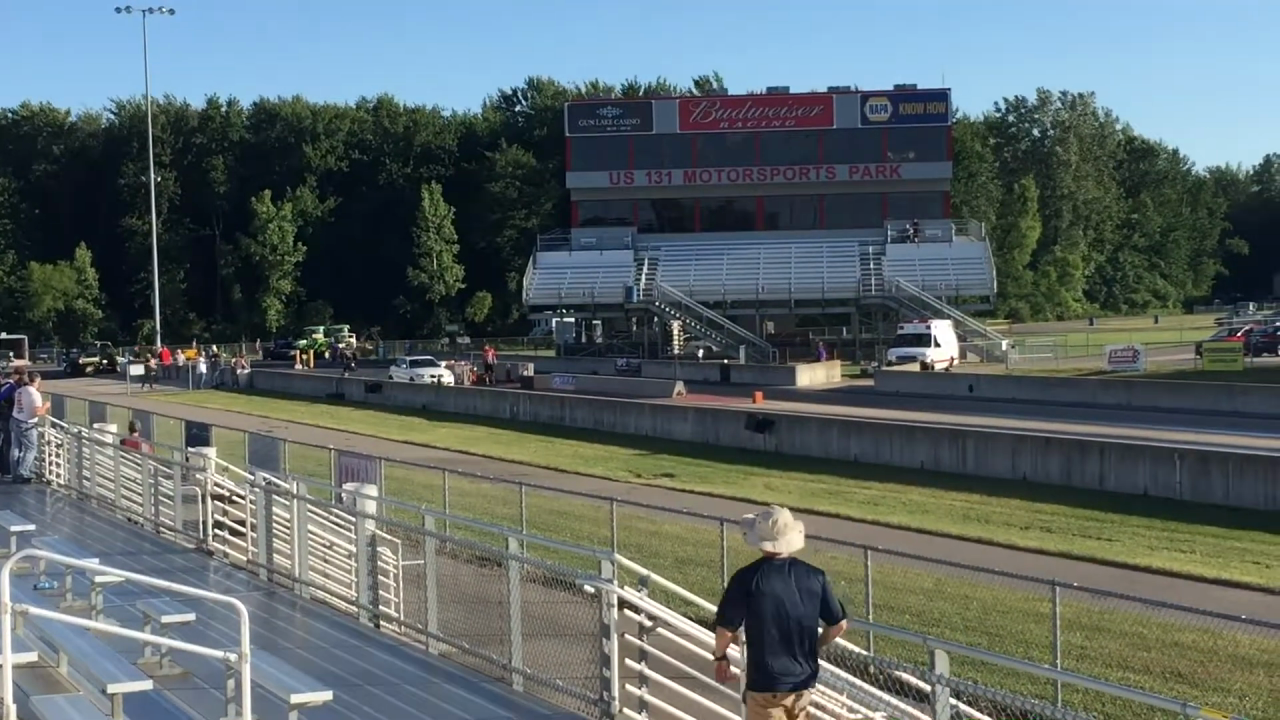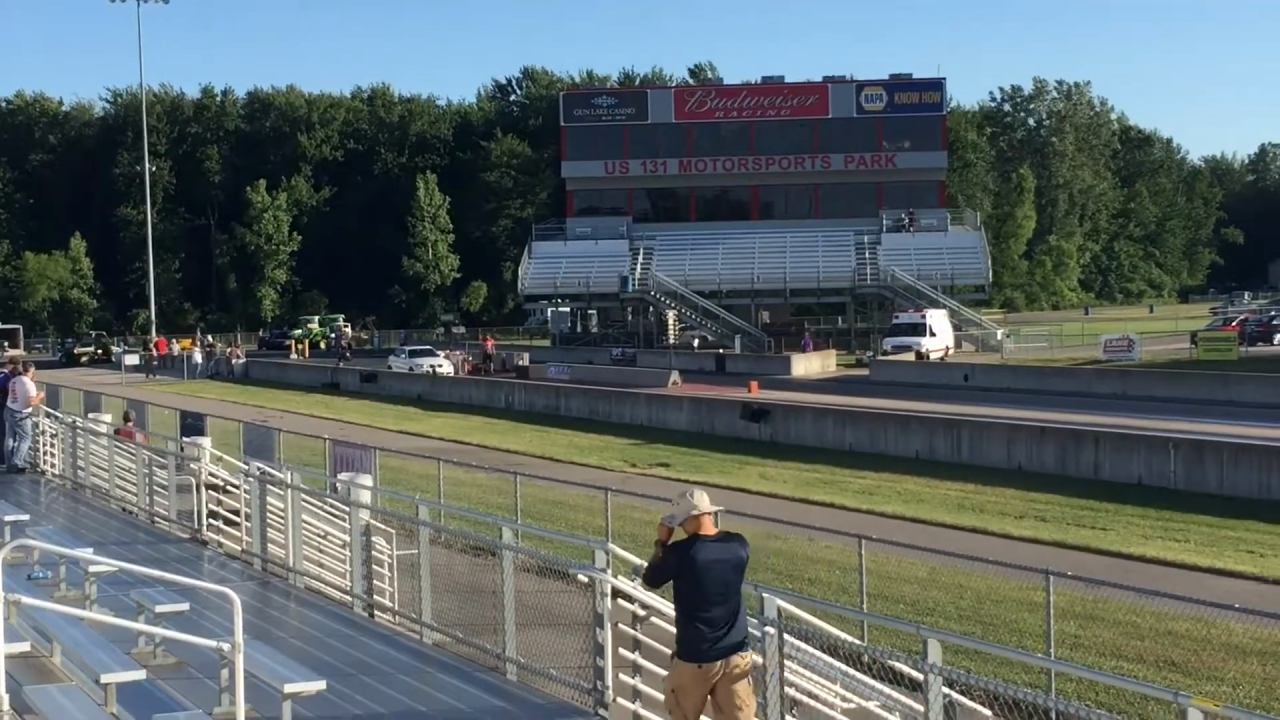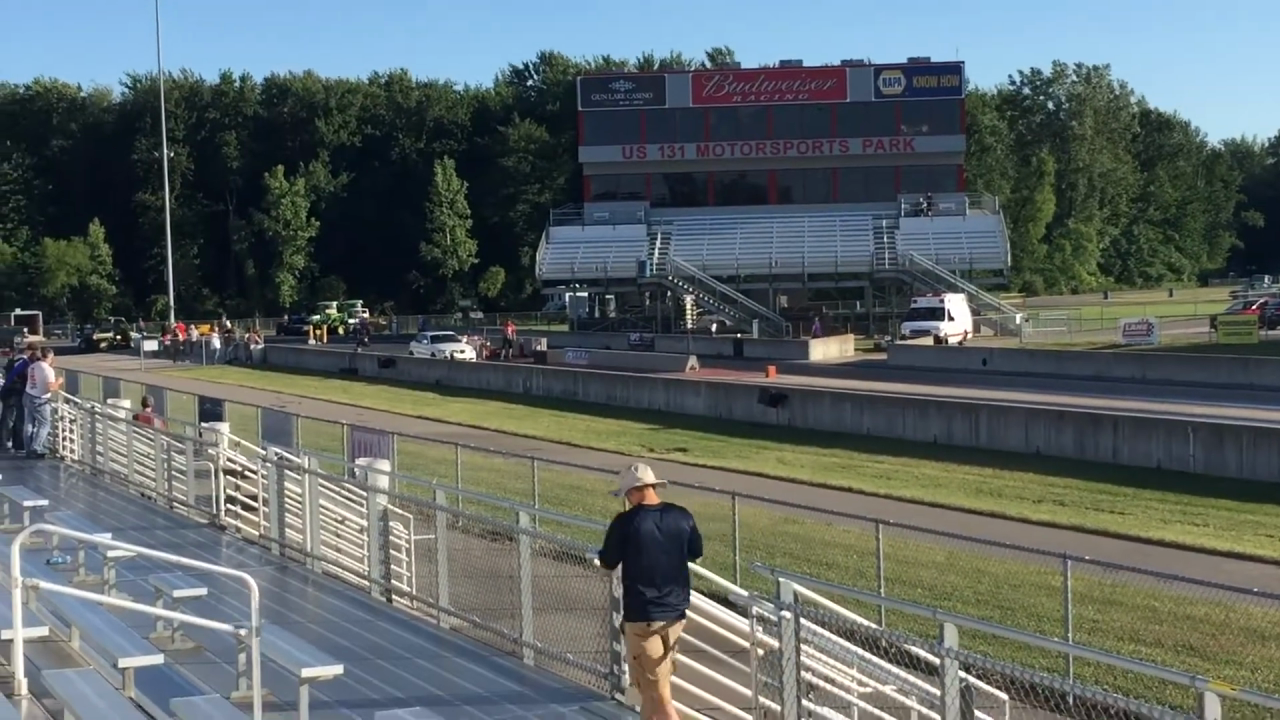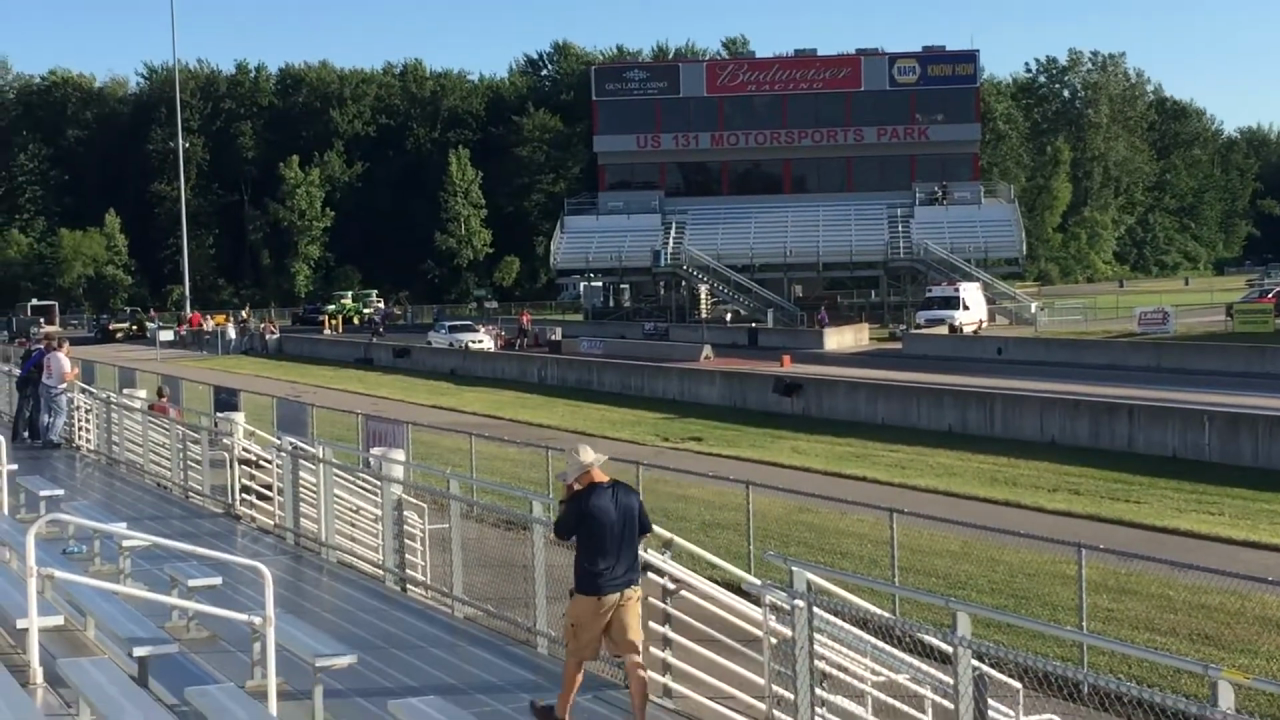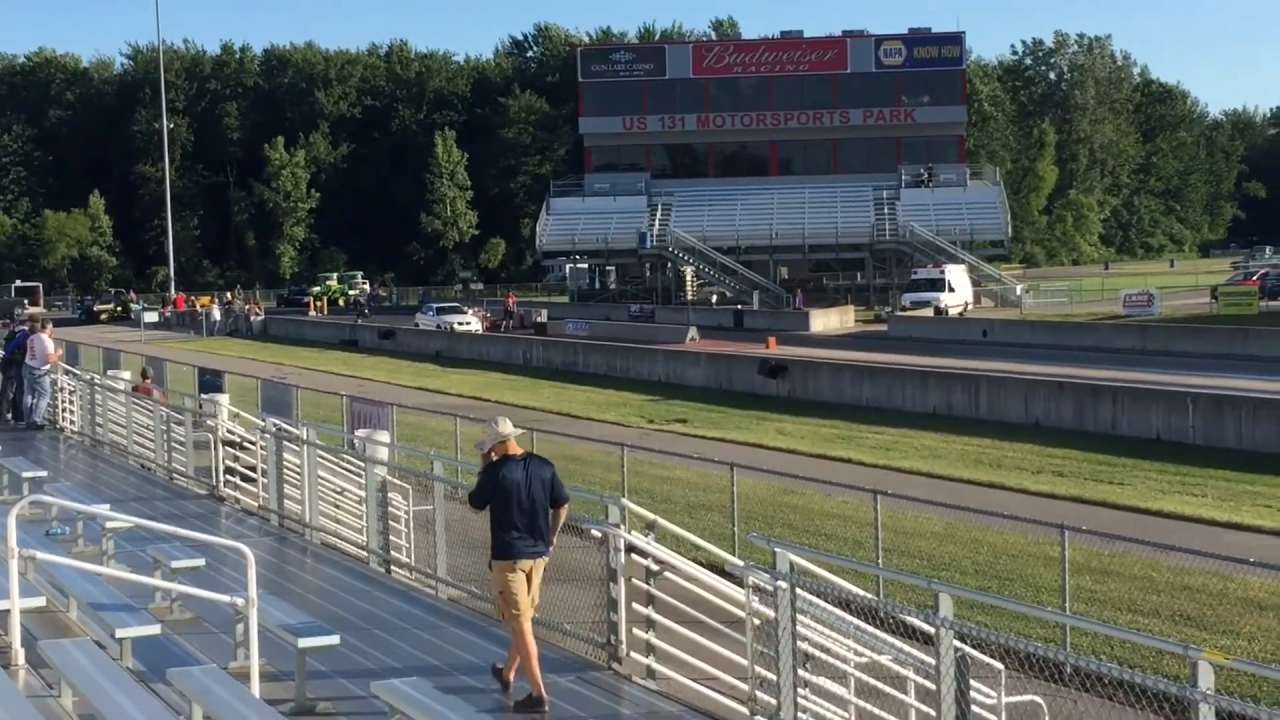
dt=0.5s
person 1, frame 1
left shoulder: (747, 578)
right shoulder: (814, 576)
left elbow: (725, 631)
right elbow: (839, 625)
left wrist: (720, 657)
left hip: (766, 683)
right hip: (804, 680)
person 1, frame 2
left shoulder: (681, 552)
right shoulder: (739, 546)
left elbow: (650, 580)
left wrist: (661, 543)
left hip: (695, 655)
right hip: (736, 651)
person 1, frame 3
left shoulder: (625, 523)
right shoulder: (683, 517)
left elbow: (608, 564)
right elbow: (696, 554)
left wrist: (613, 534)
left hip: (642, 617)
right hip: (676, 614)
left knee: (659, 692)
right knee: (652, 681)
person 1, frame 4
left shoulder: (581, 500)
right shoulder: (630, 495)
left elbow: (560, 533)
right elbow: (644, 533)
left wrist: (566, 498)
left hip: (593, 591)
right hip: (629, 587)
left knee: (576, 656)
right knee: (633, 659)
person 1, frame 5
left shoulder: (496, 471)
right shoulder: (544, 466)
left elbow: (476, 504)
right elbow: (562, 506)
right wrist: (551, 537)
left hip: (508, 557)
right hip: (538, 554)
left knee: (521, 625)
right knee: (522, 618)
left ankle: (539, 694)
right ankle: (508, 674)
